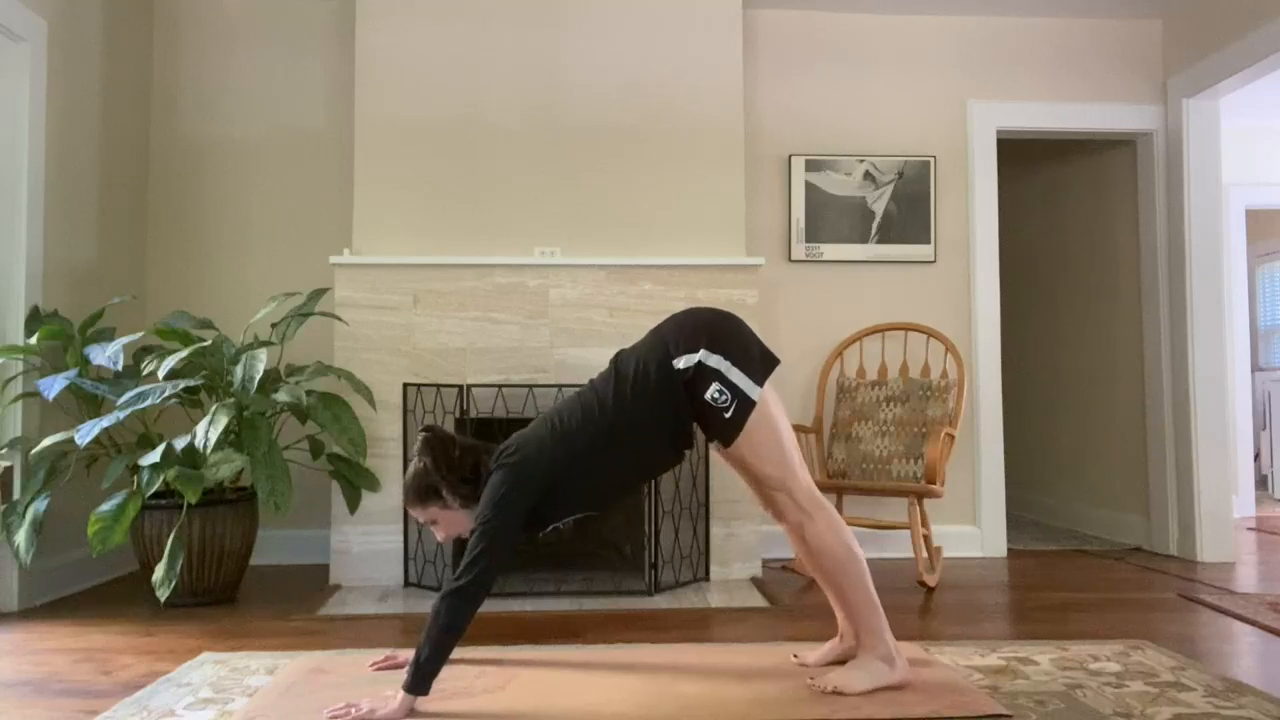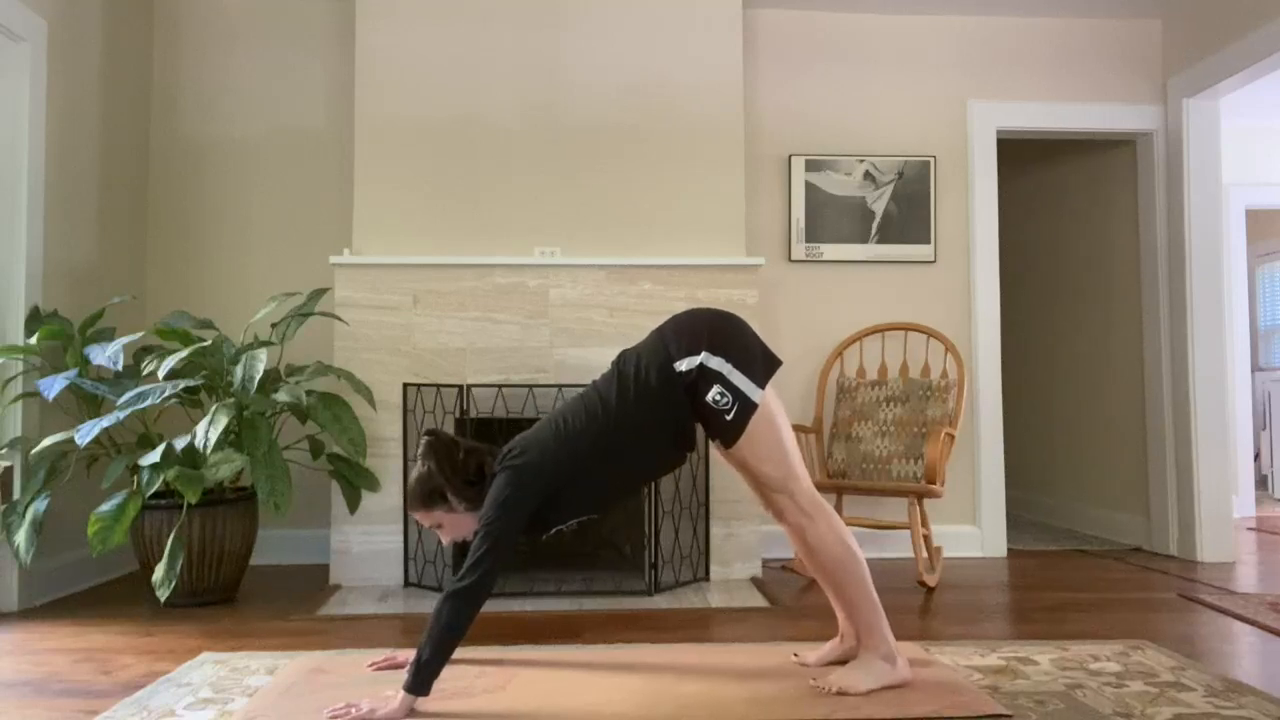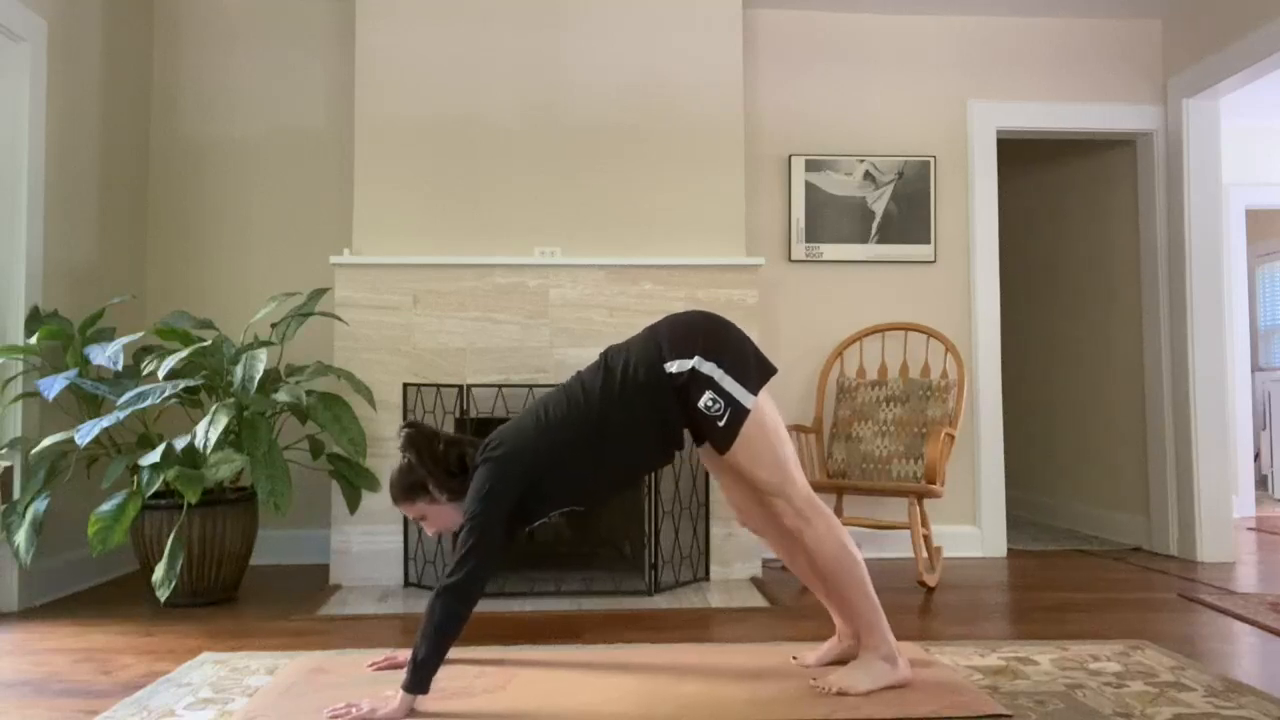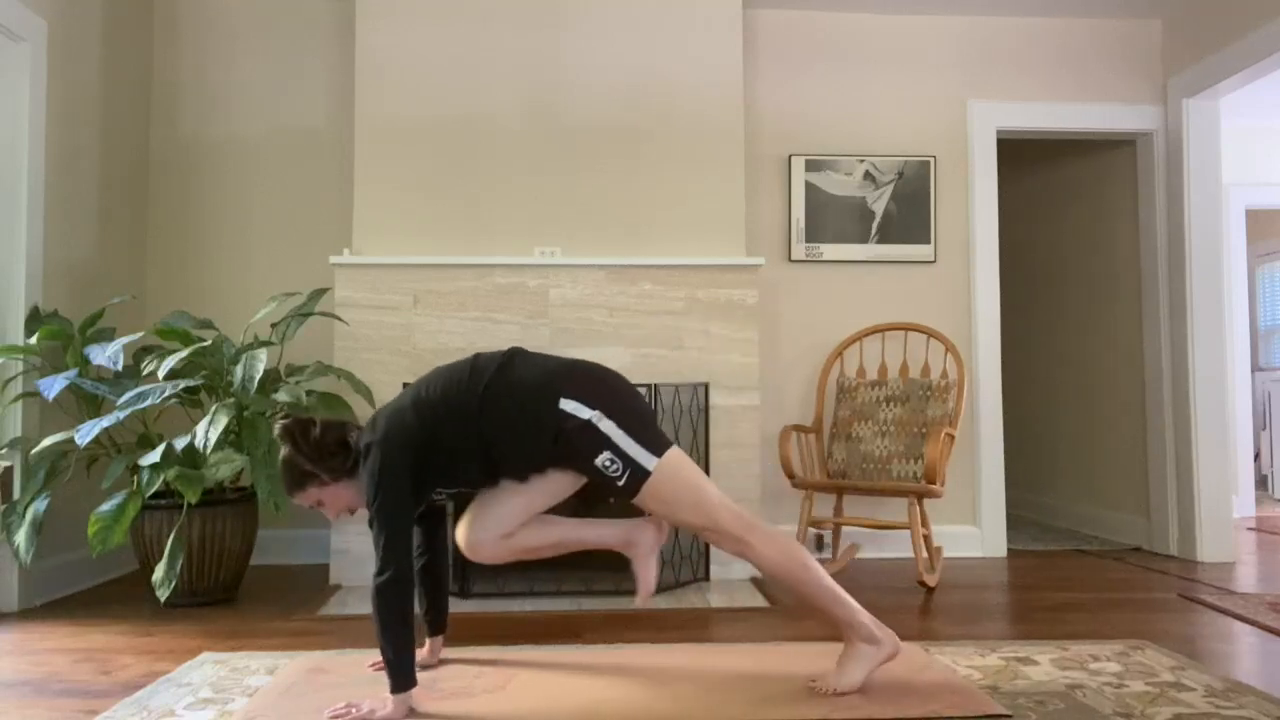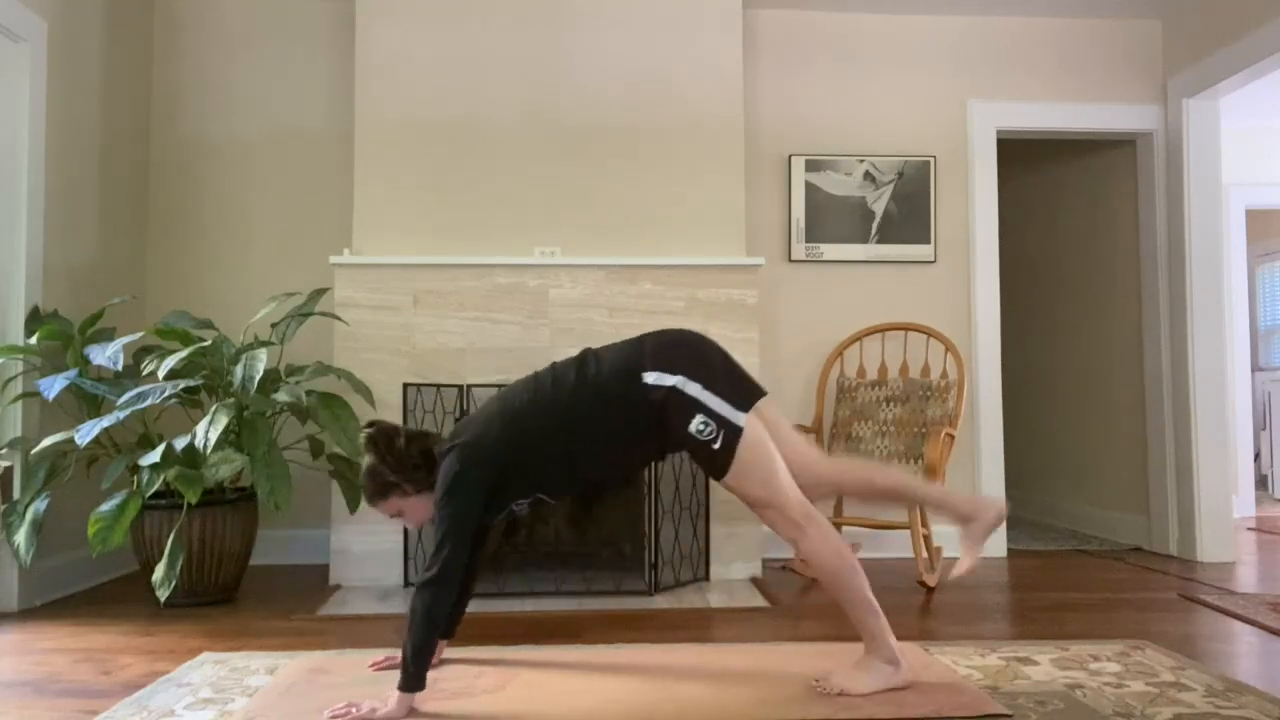
dt=0.7s
person 1, frame 1
left shoulder: (513, 478)
right shoulder: (505, 475)
left elbow: (467, 586)
right elbow: (470, 583)
right wrist: (427, 651)
left hip: (699, 357)
right hip: (689, 367)
left knee: (796, 500)
right knee: (783, 504)
left ankle: (881, 653)
right ankle: (852, 635)
person 1, frame 2
left shoulder: (515, 482)
right shoulder: (509, 477)
left elbow: (469, 587)
right elbow: (472, 583)
right wrist: (431, 650)
left hip: (701, 358)
right hip: (691, 366)
left knee: (796, 501)
right knee: (784, 505)
left ankle: (882, 654)
right ankle: (853, 635)
person 1, frame 3
left shoulder: (498, 473)
right shoulder: (493, 474)
left elbow: (461, 580)
right elbow: (471, 572)
right wrist: (432, 647)
left hip: (692, 360)
right hip: (680, 376)
left knee: (791, 504)
right knee: (759, 514)
left ankle: (884, 654)
right ankle: (850, 629)
person 1, frame 4
left shoulder: (382, 455)
right shoulder: (396, 447)
left elbow: (391, 573)
left hip: (579, 408)
right hip: (563, 418)
left knee: (723, 523)
right knee: (478, 537)
left ankle: (867, 635)
right ankle: (630, 535)
person 1, frame 5
left shoulder: (463, 468)
right shoulder: (468, 461)
left elbow: (439, 576)
right elbow: (465, 560)
right wrist: (429, 643)
left hip: (668, 378)
right hip: (667, 382)
left knee: (793, 515)
right knee: (816, 469)
left ankle: (884, 656)
right ankle: (967, 506)
